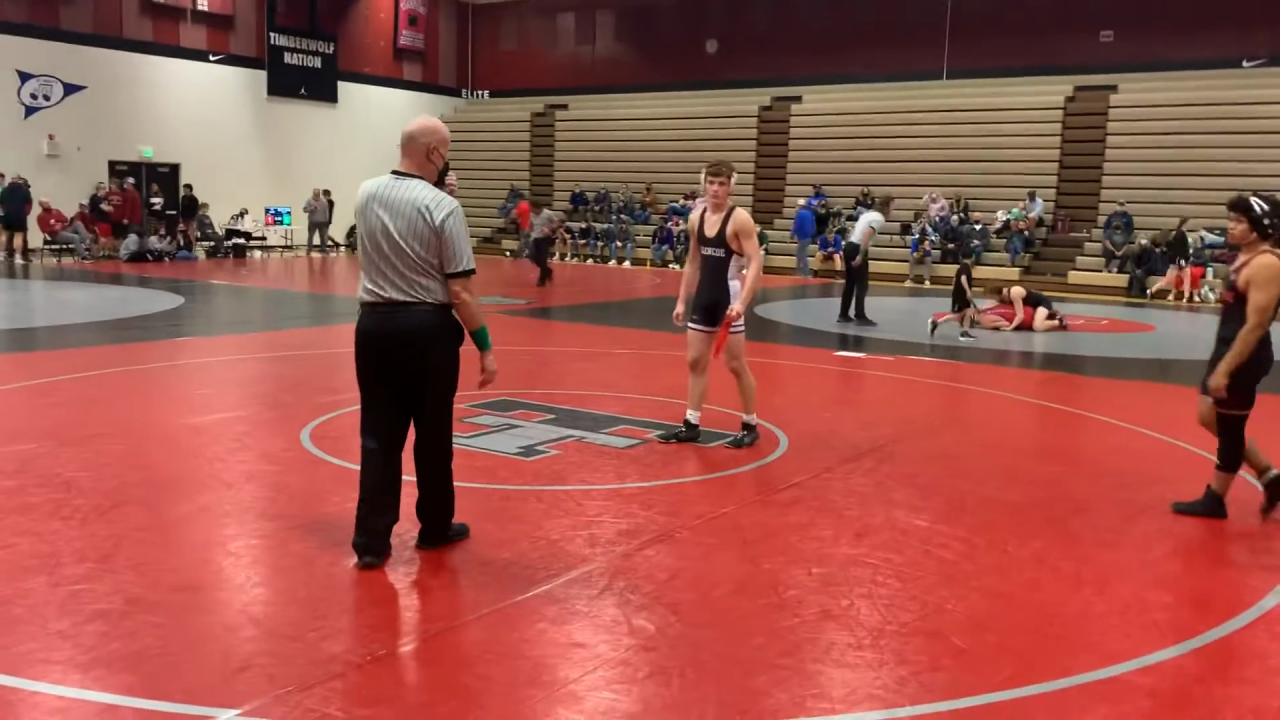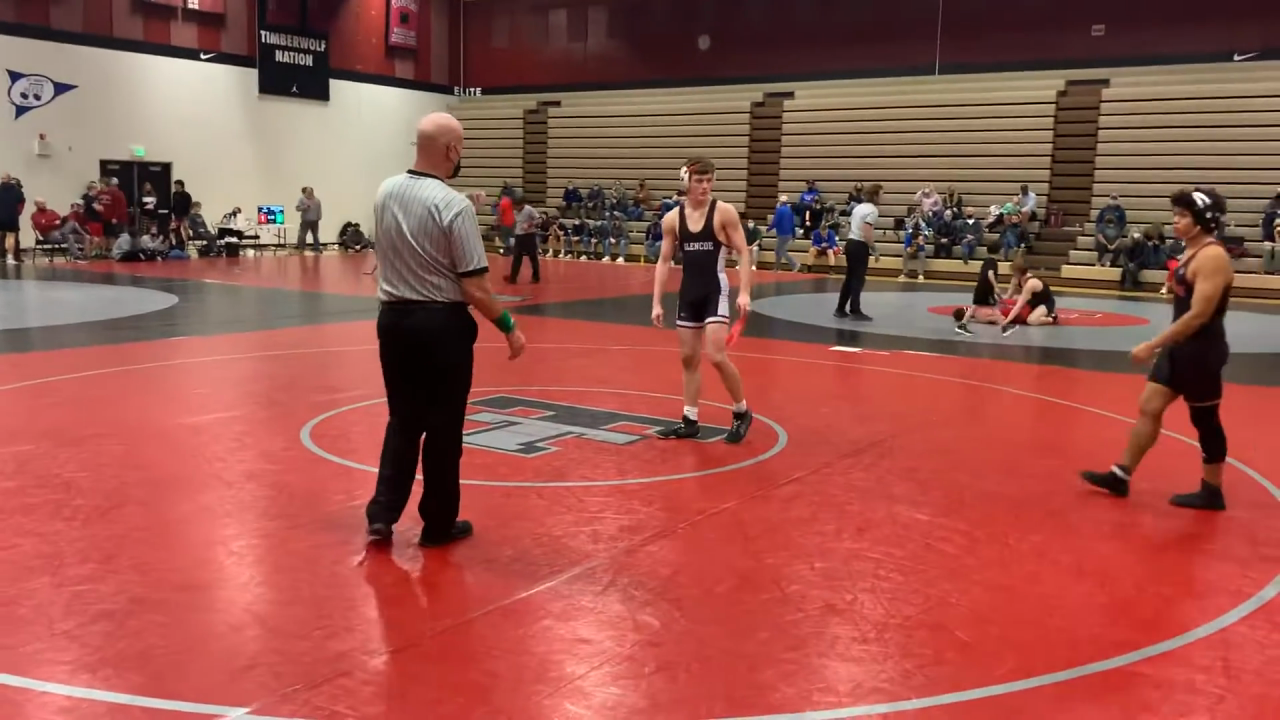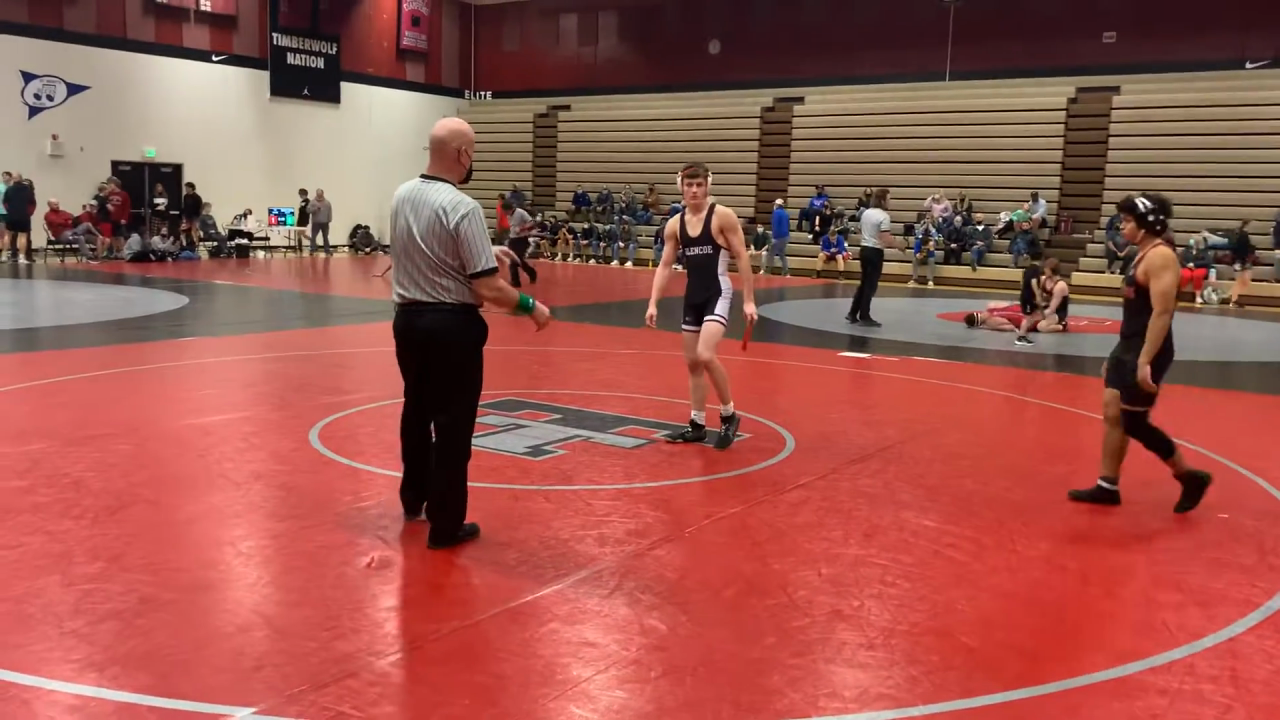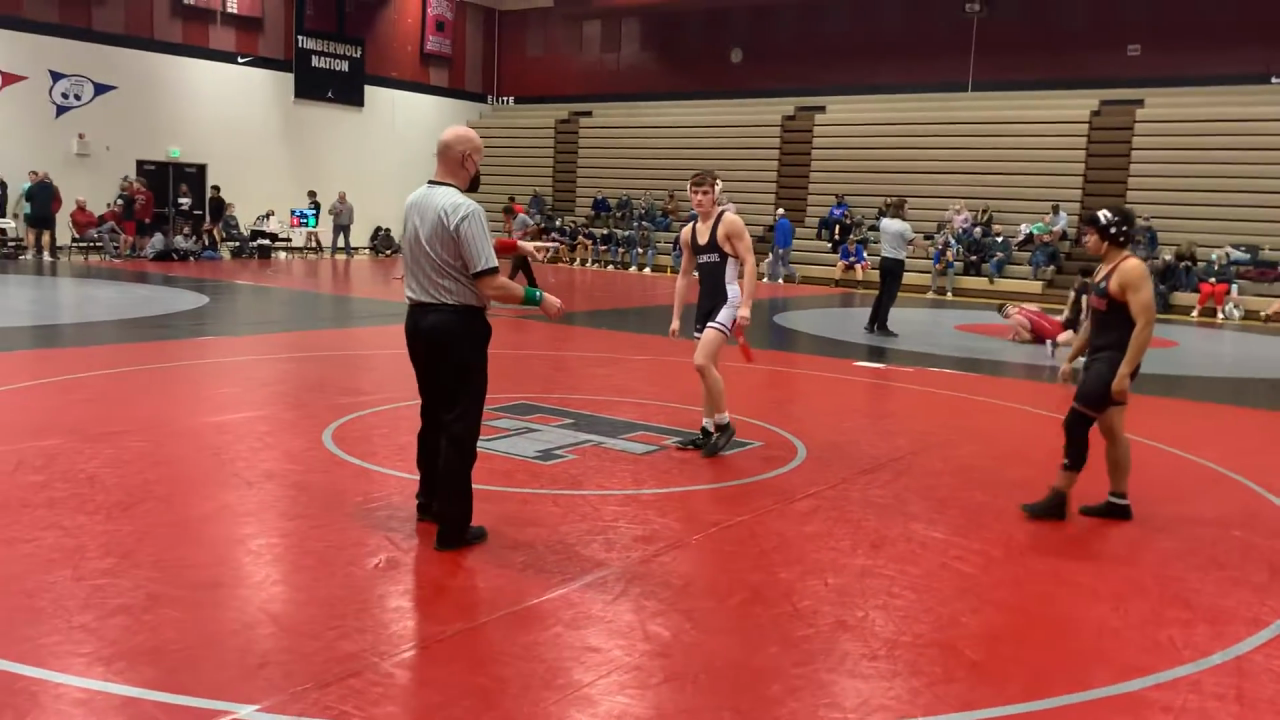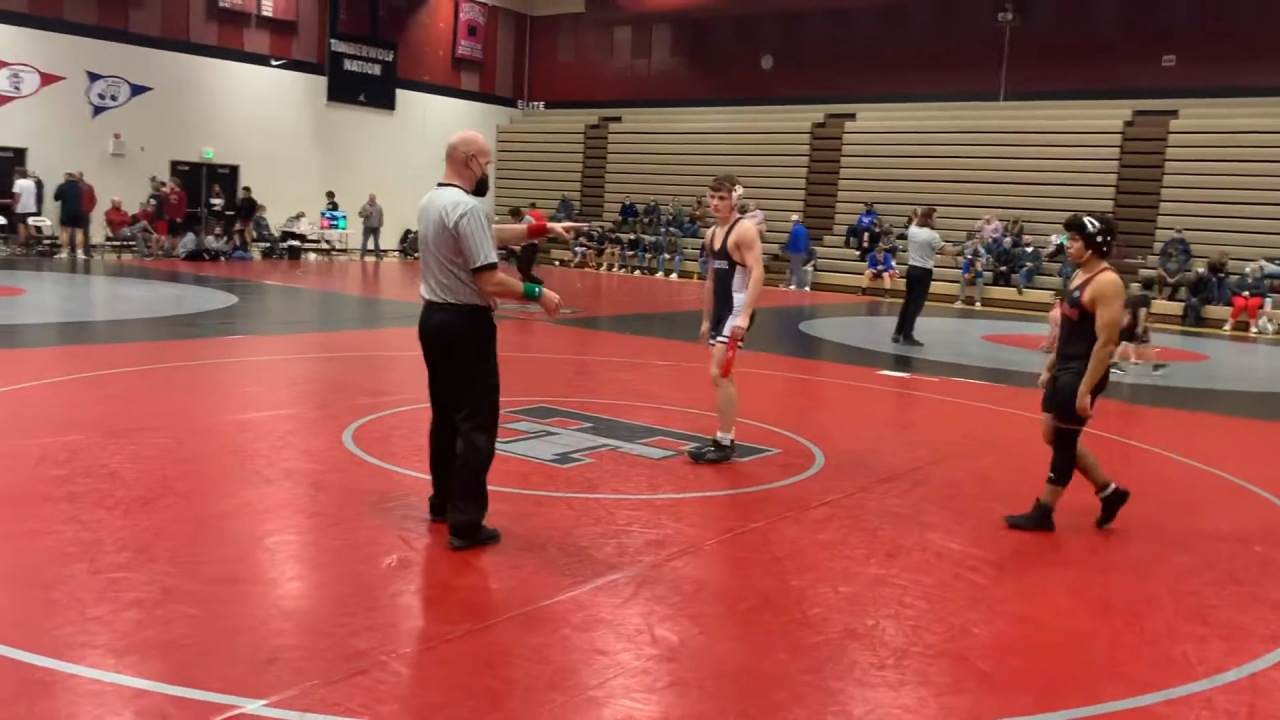
dt=0.3s
person 1, frame 1
left shoulder: (366, 194)
right shoulder: (443, 208)
right elbow: (459, 291)
right wrist: (485, 347)
left hip: (375, 324)
right hip: (428, 328)
left knee: (379, 436)
right knee: (432, 434)
left ankle: (371, 539)
right ankle: (435, 527)
person 1, frame 2
left shoulder: (386, 191)
right shoulder: (455, 206)
right elbow: (474, 287)
right wrist: (509, 327)
left hip: (394, 319)
right hip: (442, 325)
left knee: (403, 421)
right knee: (443, 428)
left ankle: (382, 512)
right ankle: (438, 524)
person 1, frame 3
left shoulder: (402, 196)
right shoulder: (463, 208)
right elbow: (487, 288)
left wrist: (483, 251)
right wrist: (530, 305)
left hip: (408, 319)
right hip: (452, 325)
left knee: (417, 414)
right knee: (452, 427)
left ankle: (414, 499)
right ankle: (446, 525)
person 1, frame 4
left shoulder: (414, 201)
right shoulder: (464, 209)
right elbow: (491, 286)
left wrist: (512, 245)
right wrist: (538, 298)
left hip: (419, 320)
right hip: (458, 325)
left knee: (433, 417)
right knee: (459, 427)
left ankle: (430, 501)
right ankle: (453, 527)
person 1, frame 5
left shoulder: (432, 202)
right shoulder: (467, 207)
left elbow: (491, 233)
right elbow: (490, 282)
left wrist: (543, 229)
right wrist: (538, 293)
left hip: (435, 318)
right hip: (465, 324)
left knee: (446, 416)
right knee: (478, 424)
left ankle: (443, 502)
right ankle: (465, 524)
person 2, frame 1
right shoulder: (1246, 258)
left wrist: (1223, 370)
right wrist: (1219, 364)
left hip: (1244, 359)
right hip: (1227, 352)
left knee: (1229, 427)
right knee: (1210, 420)
left ankle: (1215, 498)
person 2, frame 2
left shoulder: (1213, 257)
right shoulder: (1193, 251)
left elbow: (1198, 315)
left wrist: (1152, 345)
left hip: (1201, 353)
right hip: (1179, 347)
left knee: (1205, 420)
right knee: (1149, 409)
left ankle: (1212, 491)
right ankle: (1120, 476)
person 2, frame 3
left shoulder: (1161, 257)
right shoulder: (1142, 255)
left elbow: (1161, 315)
left wrist: (1145, 362)
right wrist: (1118, 354)
left hip: (1147, 353)
right hip: (1128, 348)
left knee: (1134, 422)
right knee: (1113, 417)
left ankle: (1191, 477)
right ankle: (1107, 485)
person 2, frame 4
left shoulder: (1132, 270)
right shoulder: (1104, 268)
left elbow: (1144, 326)
left wrist: (1124, 373)
right wrist: (1070, 359)
left hip: (1115, 362)
right hip: (1099, 359)
left knee: (1075, 426)
right knee: (1111, 431)
left ankle: (1057, 500)
right ankle: (1119, 501)
person 2, frame 5
left shoulder: (1107, 284)
right shoulder: (1080, 274)
left elbow: (1106, 343)
left wrist: (1085, 390)
right wrist: (1050, 368)
left hip: (1081, 373)
right hip: (1062, 367)
left knee: (1062, 441)
right knee: (1058, 439)
left ankle: (1044, 512)
right ankle: (1110, 492)
person 3, frame 1
left shoulder: (740, 219)
right shoulder: (696, 218)
left elbow: (755, 263)
left wrist: (742, 301)
right wrist: (681, 301)
left hip: (728, 297)
right hip: (702, 297)
left knee: (736, 365)
right knee: (695, 362)
left ankle: (750, 427)
right ankle: (691, 425)
person 3, frame 2
left shoulder: (724, 212)
right shoulder: (672, 219)
left elbow: (743, 253)
right elbow: (664, 261)
left wrist: (744, 292)
right wrist: (657, 302)
left hip: (715, 291)
right hip: (688, 293)
left knee: (717, 357)
right knee: (688, 358)
left ankle: (741, 413)
right ankle: (690, 421)
person 3, frame 3
left shoulder: (723, 215)
right shoulder: (675, 224)
left elbow: (742, 257)
right elbow: (665, 266)
left wrist: (749, 300)
right wrist: (653, 303)
left hip: (718, 293)
right hip: (692, 295)
left knee: (706, 356)
right knee: (693, 362)
left ankle: (729, 415)
right ankle: (697, 426)
person 3, frame 4
left shoulder: (730, 222)
right shoulder: (688, 233)
left elbow: (749, 263)
right elbow: (684, 275)
left wrist: (745, 305)
right wrist: (676, 316)
left hip: (727, 301)
right hip: (704, 302)
left knee: (702, 362)
right knee: (706, 367)
left ankle: (724, 424)
right ankle: (708, 431)
person 3, frame 5
left shoulder: (745, 230)
right shoulder: (712, 233)
left elbow: (757, 273)
left wrist: (745, 316)
right wrist: (706, 319)
left hip: (736, 310)
right hip: (719, 310)
left knee: (721, 376)
right knee: (719, 377)
left ankle: (724, 445)
right ankle: (724, 438)
